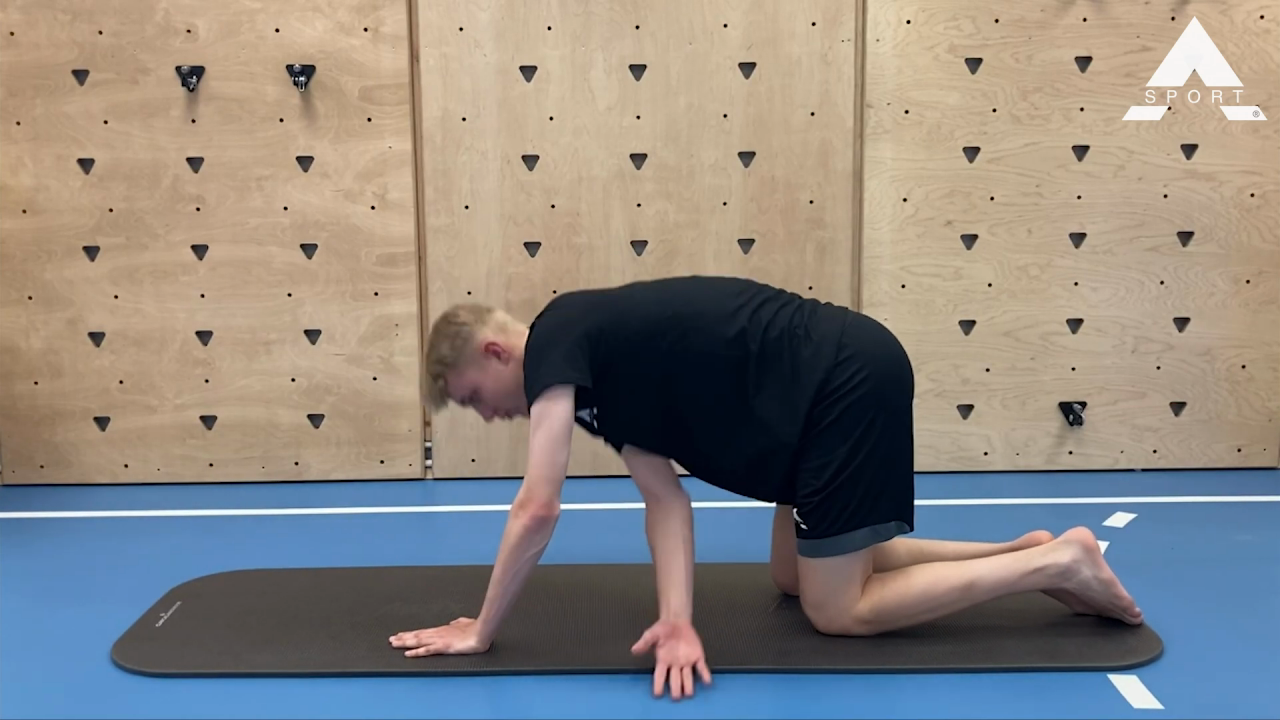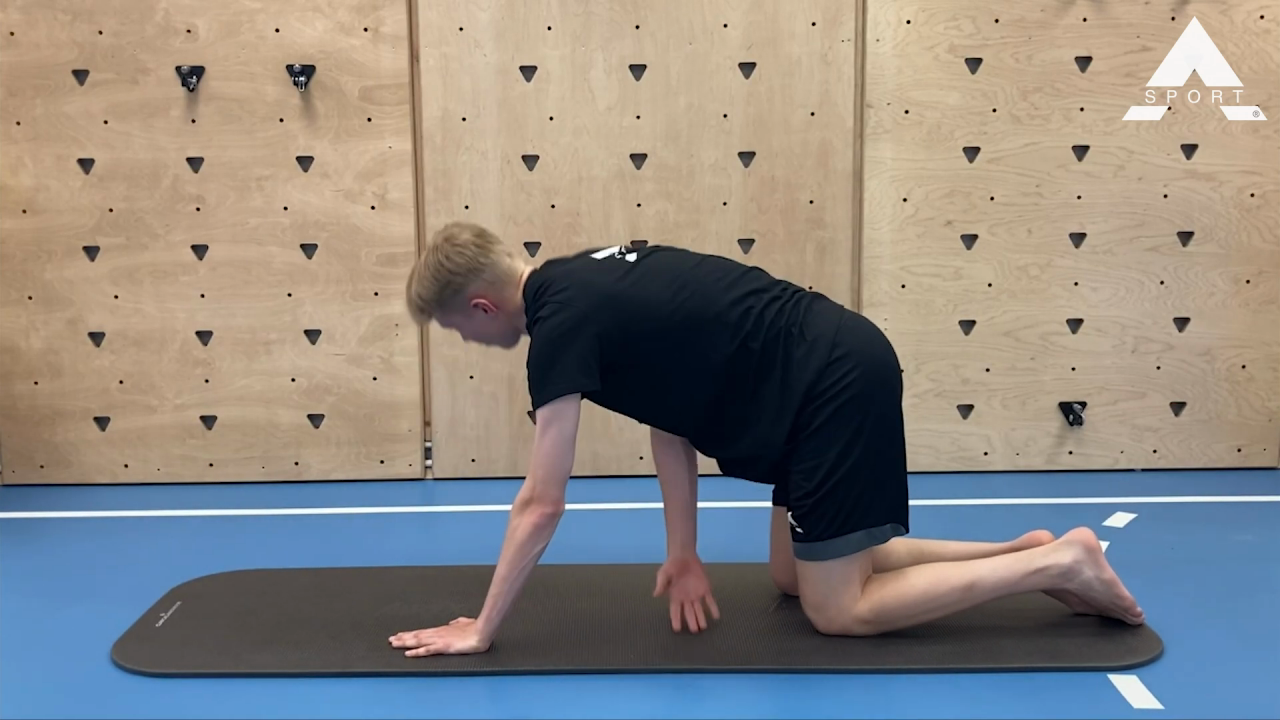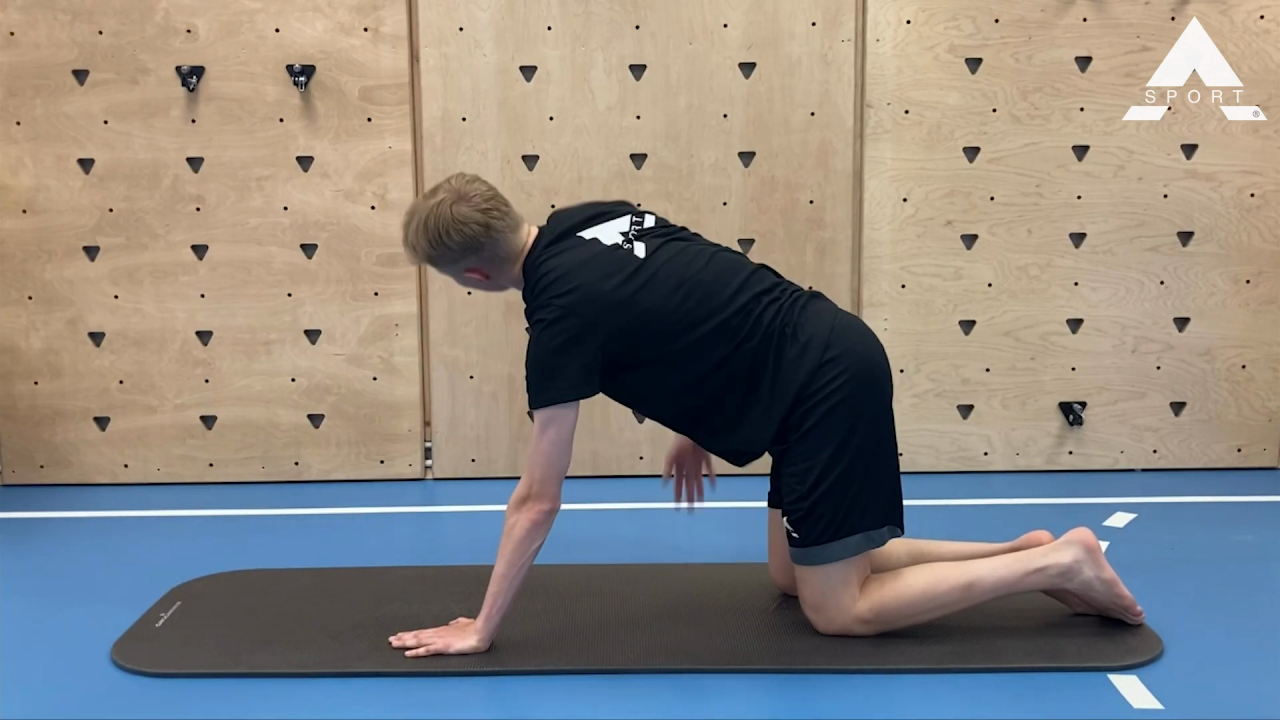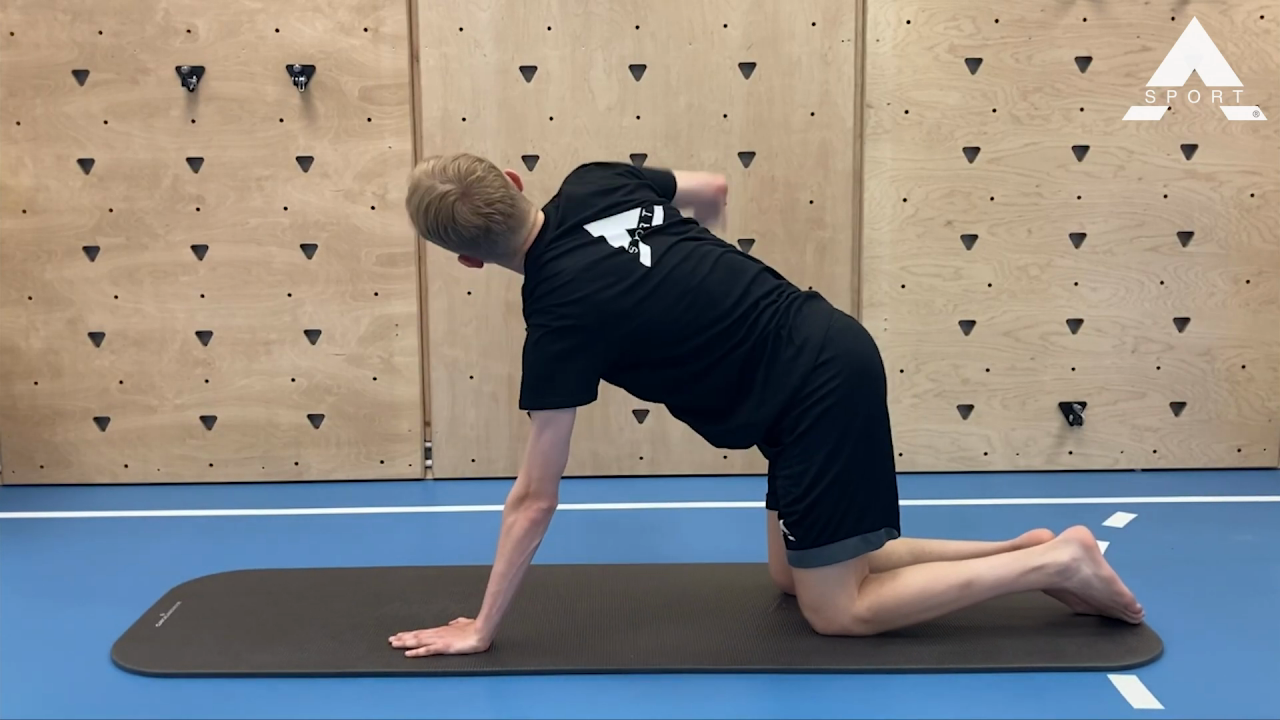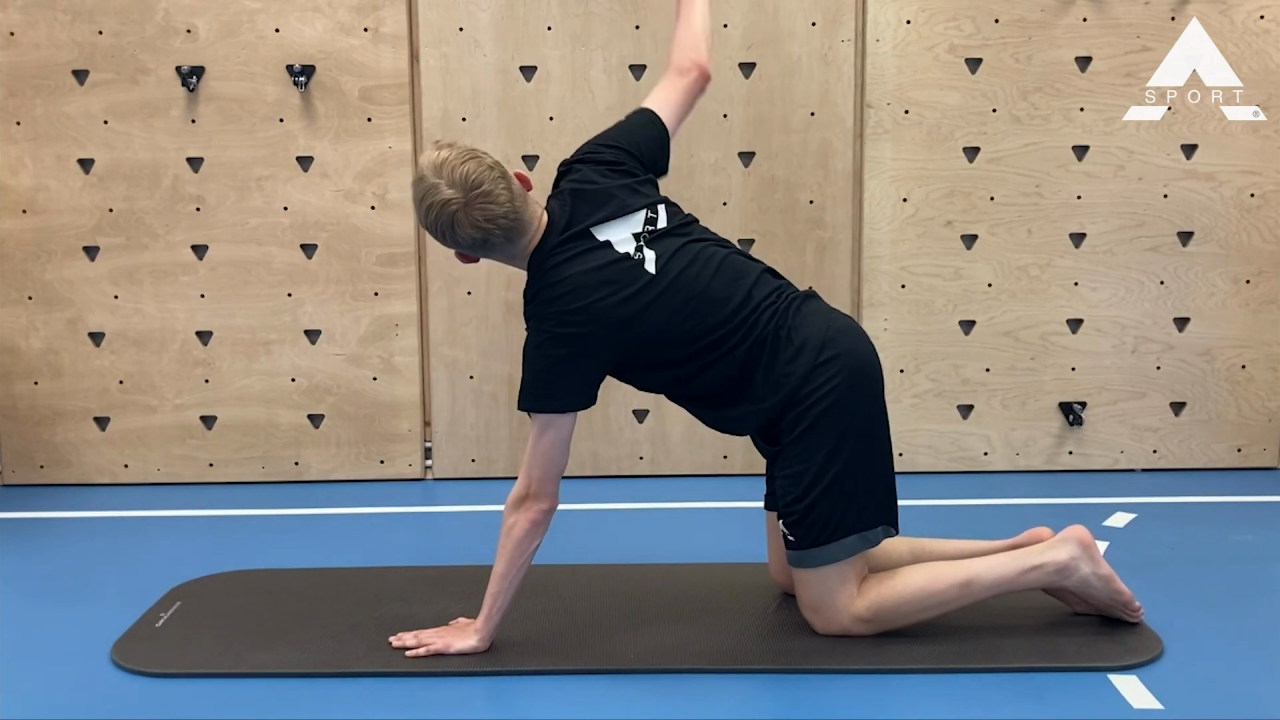
dt=0.2s
person 1, frame 1
left shoulder: (557, 337)
right shoulder: (598, 381)
left elbow: (536, 510)
right elbow: (665, 497)
left wrist: (481, 630)
right wrist: (677, 621)
left hip: (848, 385)
right hip: (846, 369)
left knee: (837, 610)
right knee: (796, 576)
left ankle: (1055, 563)
right ankle: (1025, 551)
person 1, frame 2
left shoulder: (560, 324)
right shoulder: (583, 291)
left elbow: (542, 503)
right elbow: (670, 416)
left wrist: (482, 629)
right wrist: (683, 556)
left hip: (838, 386)
right hip: (840, 363)
left knee: (839, 610)
right knee: (794, 575)
left ankle: (1058, 564)
right ankle: (1026, 551)
person 1, frame 3
left shoulder: (563, 311)
right shoulder: (581, 224)
left elbow: (538, 500)
left wrist: (481, 628)
right wrist: (695, 433)
left hip: (825, 388)
right hip: (832, 357)
left knee: (838, 609)
right knee: (793, 573)
left ankle: (1057, 563)
right ankle: (1026, 550)
person 1, frame 4
left shoulder: (563, 312)
right shoulder: (592, 186)
left elbow: (535, 498)
right elbow: (713, 188)
left wrist: (481, 629)
left hip: (818, 391)
right hip: (828, 354)
left knee: (837, 610)
right knee: (796, 573)
left ankle: (1054, 563)
right ankle: (1025, 550)
person 1, frame 5
left shoulder: (564, 313)
right shoulder: (597, 173)
left elbow: (536, 497)
right elbow: (690, 72)
left wrist: (481, 630)
left hip: (816, 396)
right hip: (828, 356)
left knee: (839, 610)
right knee: (794, 574)
left ankle: (1053, 561)
right ankle: (1033, 548)
